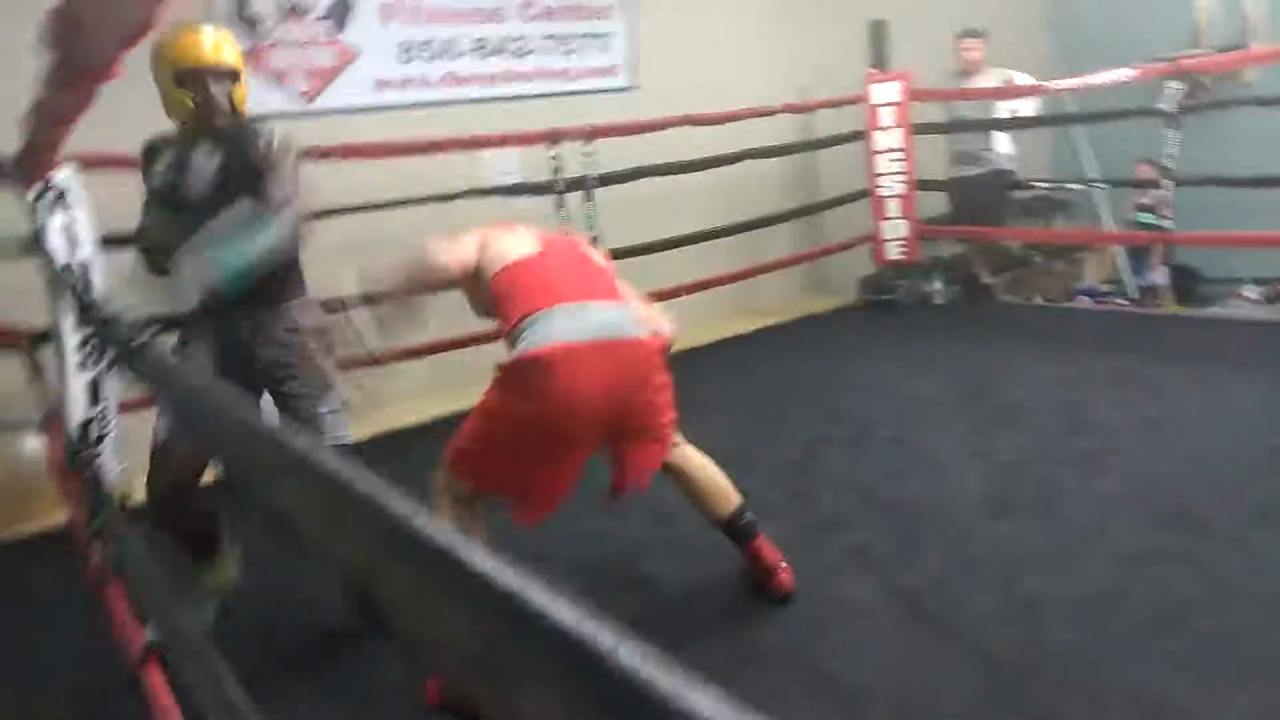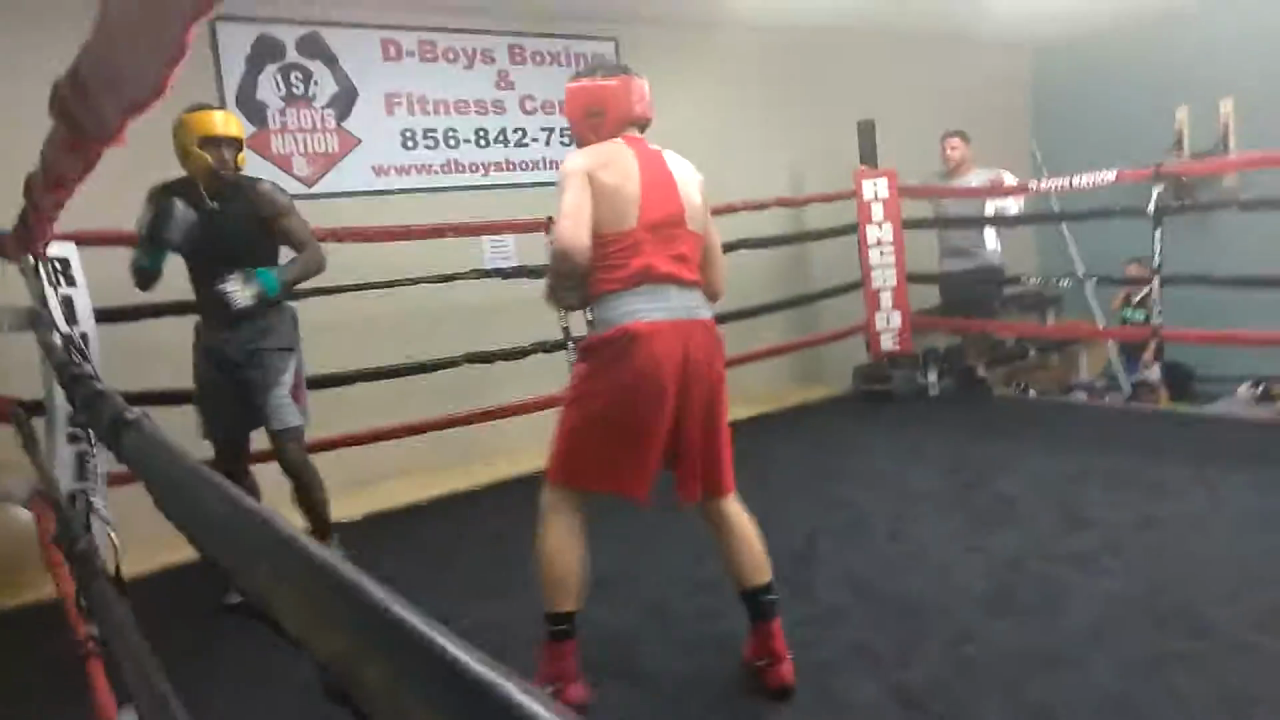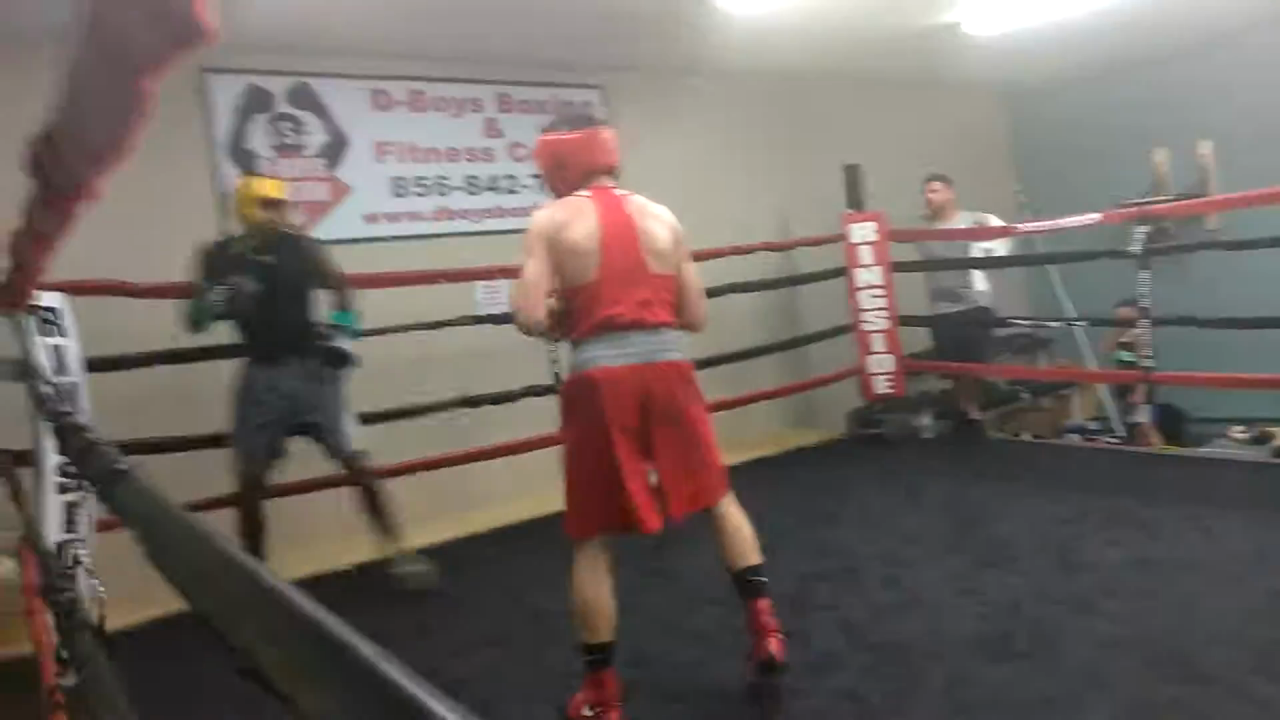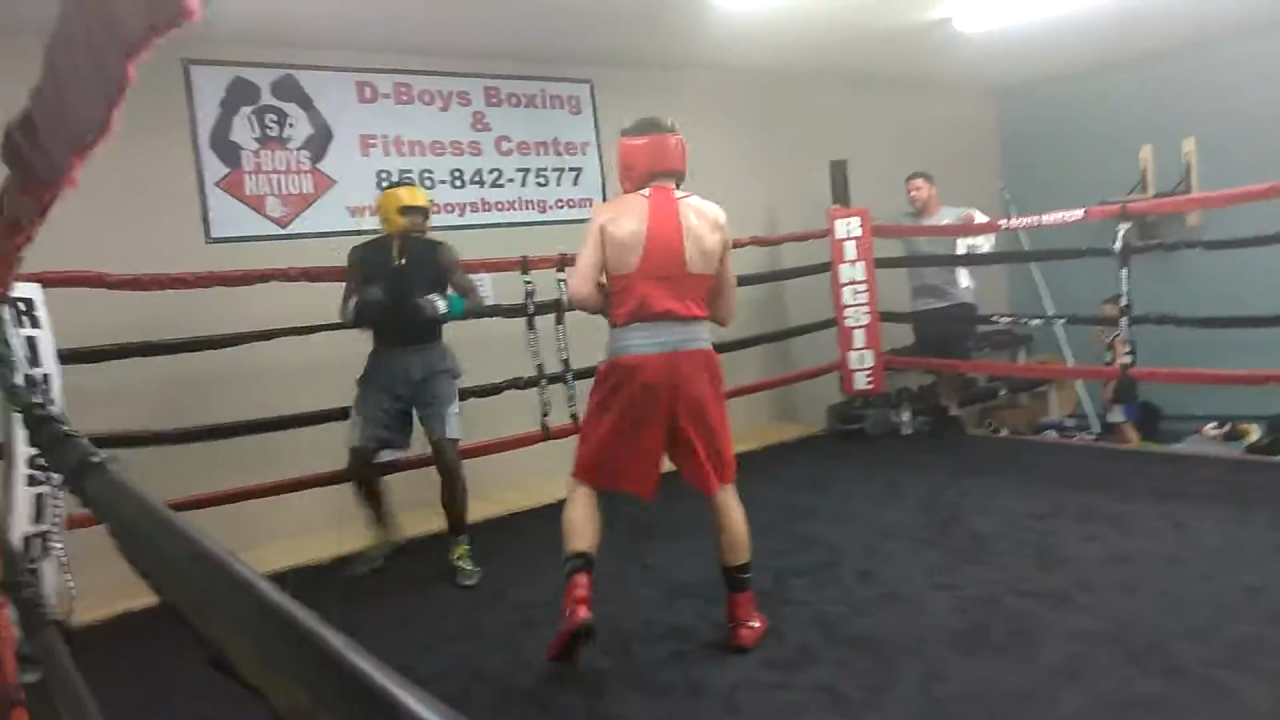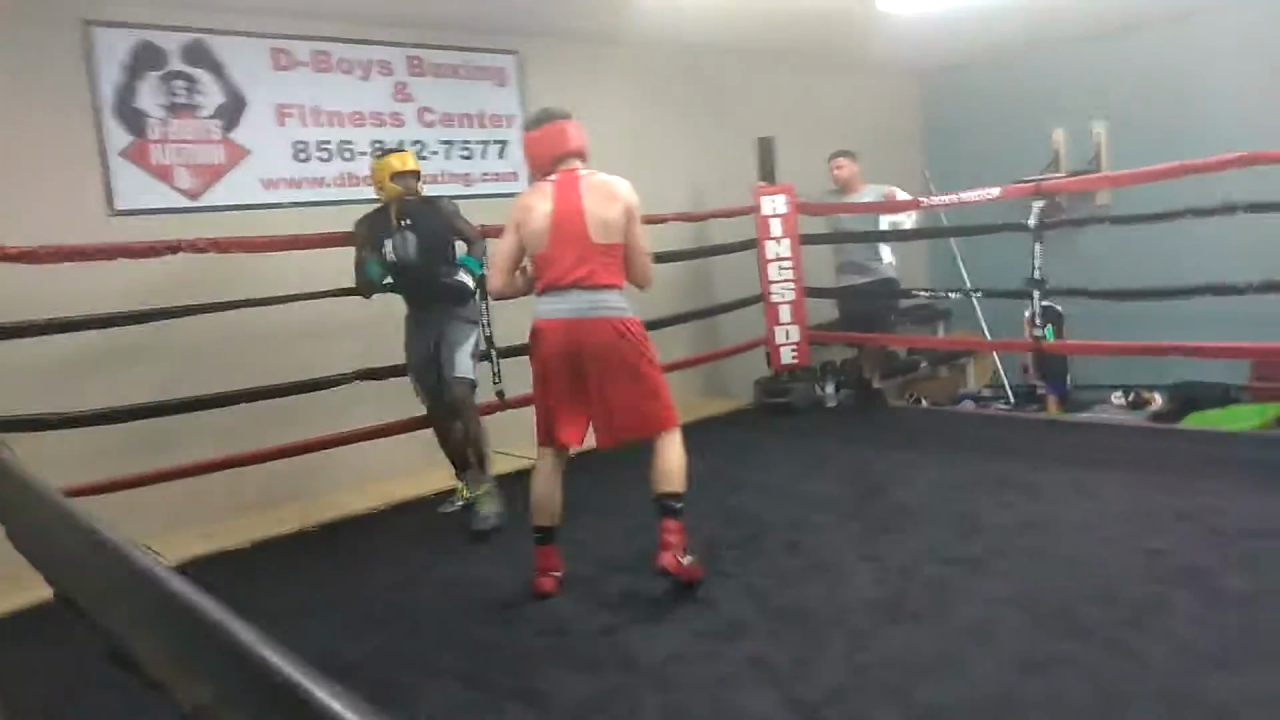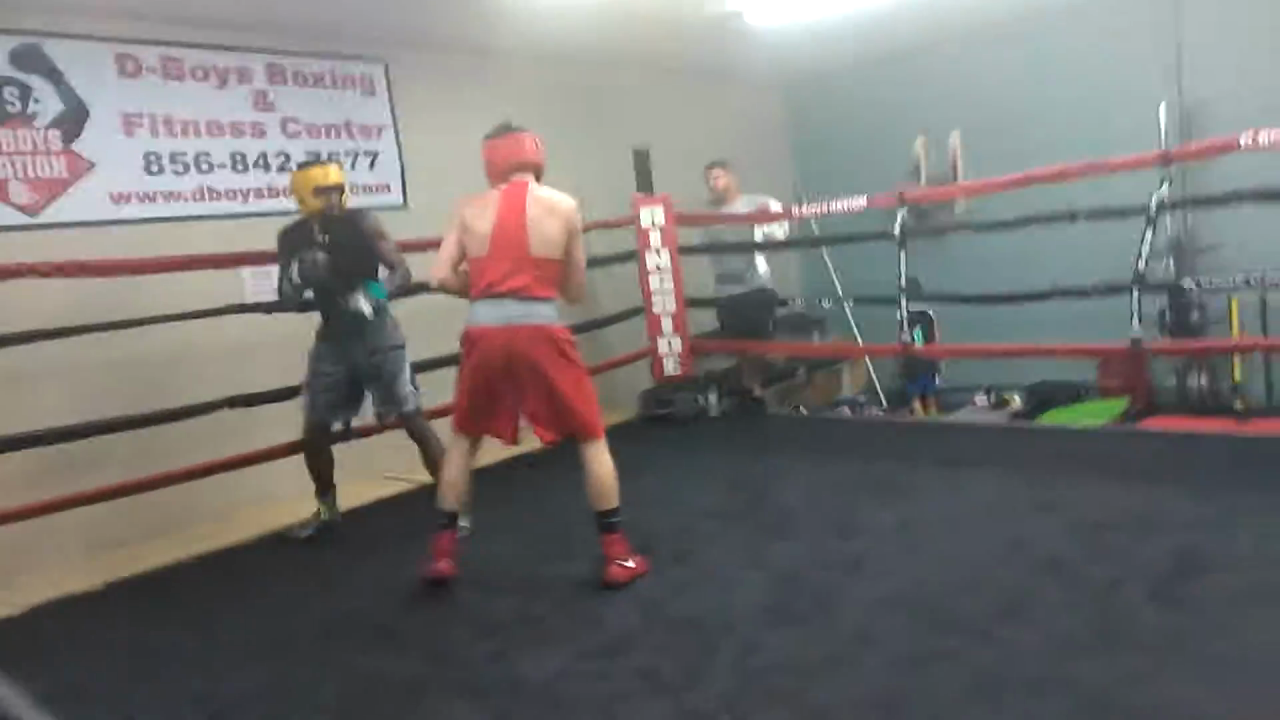
dt=0.5s
person 1, frame 1
left shoulder: (483, 242)
right shoulder: (583, 251)
left elbow: (444, 262)
right elbow: (662, 331)
left wrist: (387, 291)
left hip: (556, 367)
right hip: (632, 354)
left knee: (454, 492)
right knee: (668, 449)
right ankle: (765, 564)
person 1, frame 2
left shoulder: (586, 163)
right shoulder: (686, 170)
left elbow: (571, 248)
left wrist: (564, 288)
left hip: (629, 341)
right hip: (698, 336)
left knee: (561, 500)
right knee: (719, 497)
left ankle: (558, 669)
right ankle: (771, 647)
person 1, frame 3
left shoulder: (551, 222)
right shoulder: (660, 216)
left elbow: (531, 317)
right elbow: (696, 315)
left wrist: (570, 311)
left hip: (600, 381)
right hip: (667, 371)
left knee: (592, 539)
right knee: (717, 496)
right ankle: (764, 622)
person 1, frame 4
left shoulder: (610, 216)
right shoulder: (713, 218)
left elbow: (581, 293)
right elbow: (725, 313)
left wrist: (619, 305)
left hip: (632, 364)
right hip: (694, 360)
left knee: (586, 482)
right knee: (721, 486)
left ankle: (577, 597)
right ankle: (743, 614)
person 1, frame 5
left shoulder: (525, 205)
right shoulder: (618, 191)
left elbow: (499, 285)
right elbow: (642, 276)
left hip: (552, 328)
right hip: (611, 323)
left knee: (552, 448)
right knee: (664, 432)
left ankle: (546, 565)
right ankle: (672, 540)
person 1, frame 6
left shoulder: (471, 209)
right shoulder: (563, 206)
left elbow: (440, 277)
right elbow: (575, 291)
left hip: (484, 333)
right hip: (540, 331)
left knee: (464, 438)
right knee: (591, 439)
left ankle: (443, 550)
right ankle: (617, 555)
person 2, frame 1
left shoulder: (266, 148)
right shoulder: (168, 156)
left elbow: (283, 215)
right elbow: (159, 260)
left wrist: (220, 256)
right wrist: (170, 201)
left hip: (281, 321)
right hip: (215, 329)
right knee: (170, 483)
right ankle: (215, 565)
person 2, frame 2
left shoulder: (261, 195)
right shoulder: (169, 199)
left elbow: (314, 255)
right elbow: (144, 281)
left wrist: (263, 283)
right wrist: (154, 245)
left hip: (267, 332)
right hip: (216, 336)
left knee: (291, 452)
right knee: (228, 458)
person 2, frame 3
left shoulder: (303, 250)
right shoulder: (217, 256)
left elbow: (342, 288)
right elbow: (193, 319)
left wrist: (342, 327)
right wrist: (214, 301)
left hip: (309, 368)
right hip: (261, 376)
left knee: (354, 464)
right knee: (251, 486)
left ankle: (397, 548)
person 2, frame 4
left shoulder: (439, 253)
right shoulder: (364, 256)
left elbow: (473, 300)
right elbow: (349, 309)
left wrist: (446, 307)
right wrist: (358, 309)
left hip: (431, 360)
right hip: (385, 361)
left knee: (448, 457)
right knee: (360, 461)
left ankle: (461, 547)
right ankle: (384, 532)
person 2, frame 5
left shoulder: (439, 209)
right shoulder: (369, 226)
left elbow: (476, 243)
right elbow: (364, 287)
left wrist: (470, 270)
right wrist: (382, 260)
left hip: (455, 310)
right hip: (419, 318)
left knee: (461, 397)
right knee: (439, 410)
left ankle: (484, 488)
right ankle: (468, 480)
person 2, frame 6
left shoulder: (362, 224)
right shoulder: (291, 238)
left elbow: (401, 272)
right elbow: (287, 298)
left wrist: (374, 296)
right wrist: (294, 279)
left hip: (375, 331)
right hip: (332, 336)
left knee: (411, 420)
right knee: (314, 431)
right ankle: (326, 507)
person 3, frame 1
left shoulder: (1005, 79)
right shoulder: (951, 83)
left elbow: (1028, 110)
left wrist: (1016, 96)
left hip: (995, 168)
right hip: (961, 171)
left knee: (993, 228)
left ankle: (992, 277)
right ankle: (980, 278)
person 3, frame 2
left shoulder: (991, 178)
left elbow: (1013, 210)
left wrist: (1001, 191)
left hip: (983, 264)
right hip: (950, 267)
left knee: (982, 322)
left ankle: (980, 370)
right ankle: (971, 370)
person 3, frame 3
left shoulder: (976, 221)
left elbow: (1000, 246)
left hip: (973, 306)
right hip: (941, 310)
left knee: (973, 365)
left ankle: (973, 414)
right ankle: (966, 413)
person 3, frame 4
left shoulder: (959, 216)
right shoulder: (904, 222)
left elbow: (985, 238)
left hip: (957, 302)
right hip: (923, 307)
left knee: (956, 361)
left ankle: (952, 409)
right ankle: (947, 409)
person 3, frame 5
left shoulder: (882, 193)
right shoulder: (830, 200)
left elbow: (906, 221)
left hip: (880, 278)
right hip: (848, 283)
left knee: (880, 336)
left ankle: (877, 381)
right ankle: (871, 382)
person 3, frame 6
left shoulder: (758, 205)
left elbow: (780, 234)
left hip: (757, 288)
right hip: (726, 292)
left knee: (760, 343)
left ankle: (761, 389)
right ankle: (754, 392)
